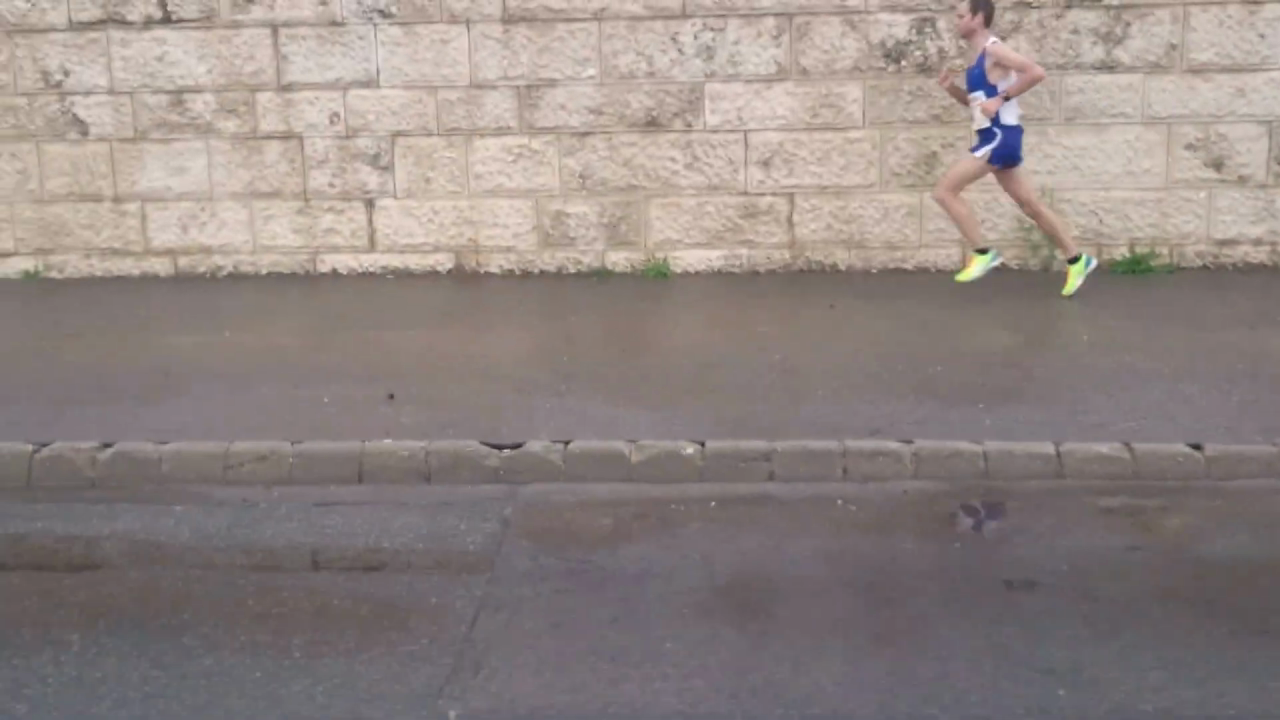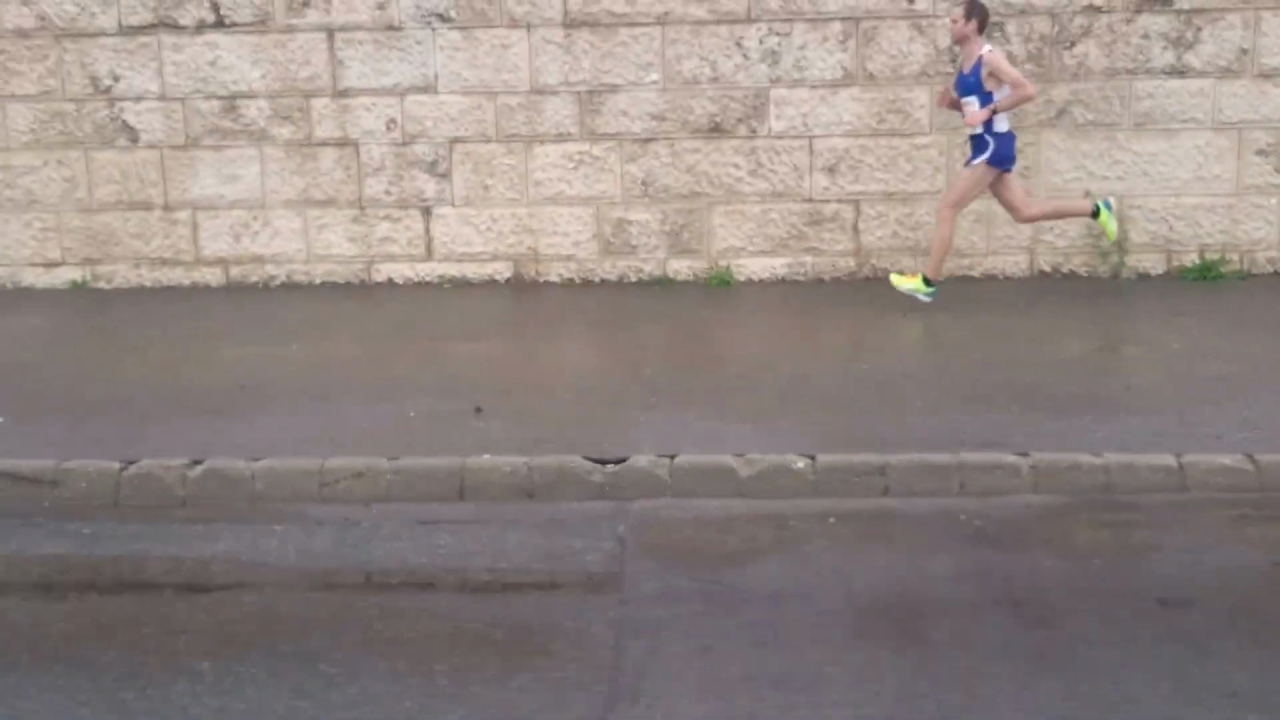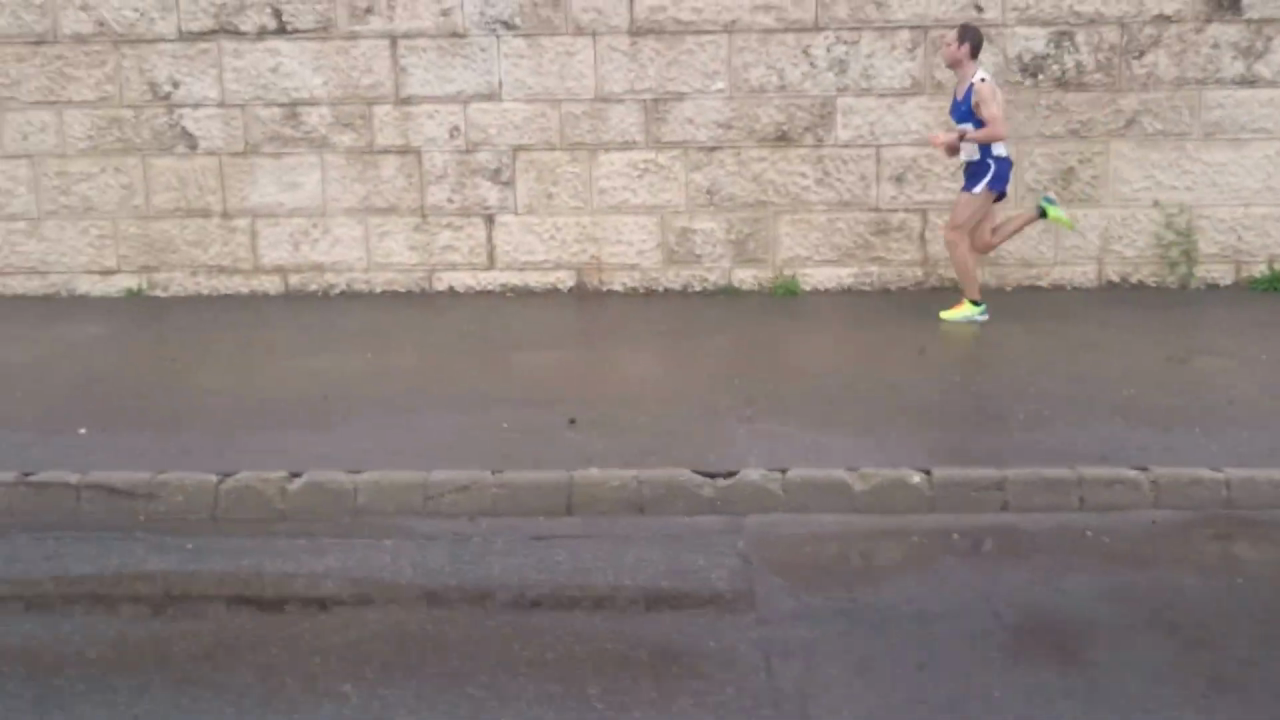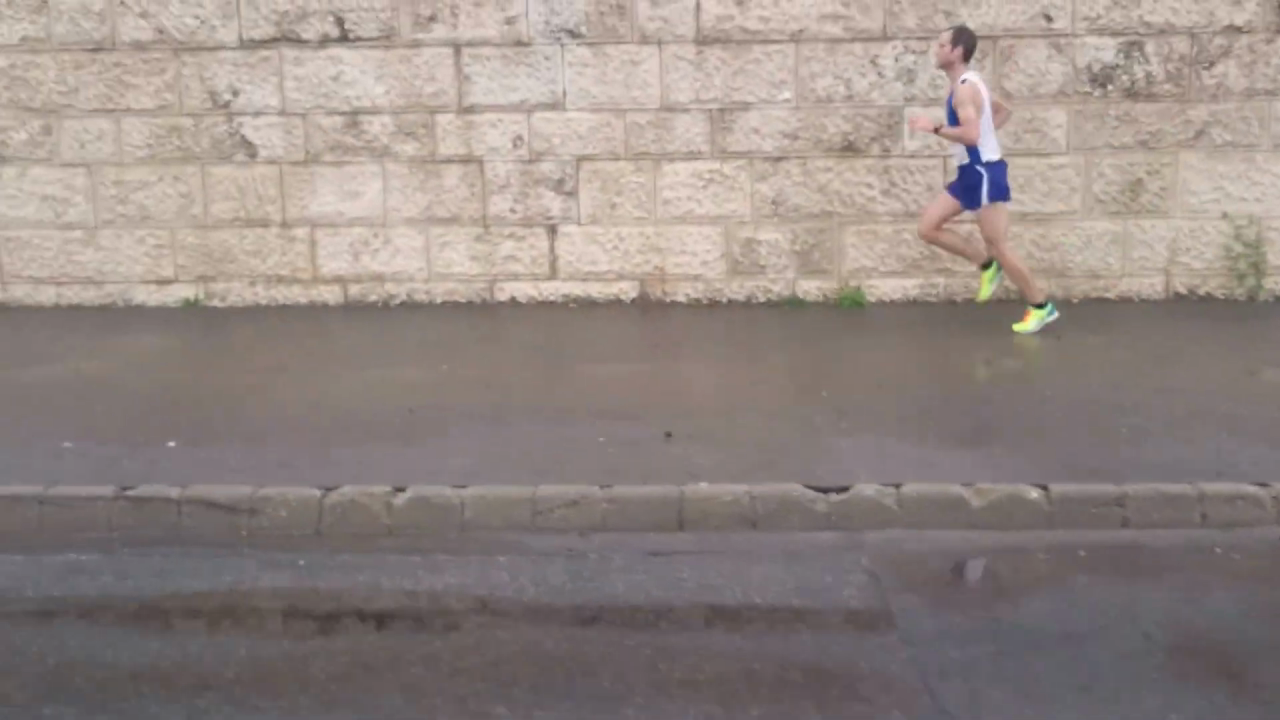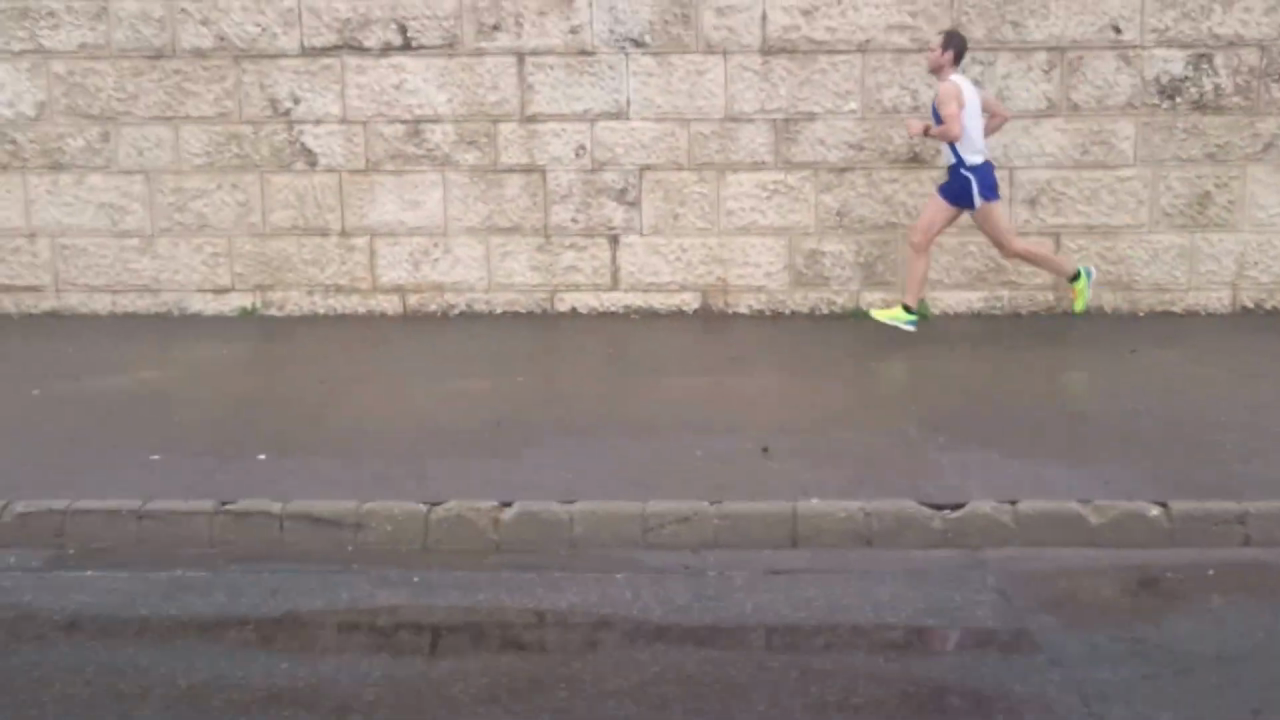
dt=0.1s
person 1, frame 1
left shoulder: (994, 49)
right shoulder: (977, 54)
left elbow: (1037, 72)
right elbow: (972, 100)
left wrist: (1001, 99)
right wrist: (951, 88)
left hip: (1000, 138)
right hip: (993, 140)
left knee: (943, 191)
right knee: (1031, 207)
left ankle: (982, 252)
right ankle: (1076, 260)
person 1, frame 2
left shoulder: (991, 58)
right shoulder: (967, 61)
left elbow: (1028, 92)
left wrist: (989, 112)
right wrist: (949, 100)
left hip: (993, 145)
right hip: (987, 146)
left knee: (947, 208)
right knee: (1024, 213)
left ankle: (927, 283)
right ankle: (1095, 210)
person 1, frame 3
left shoulder: (982, 86)
right shoulder: (961, 86)
left elbow: (1000, 131)
left wrist: (956, 137)
right wrist: (955, 145)
left hip: (989, 171)
right hip: (978, 171)
left knee: (954, 237)
right knee: (981, 244)
left ankle: (974, 304)
right ankle: (1042, 210)
person 1, frame 4
left shoulder: (966, 86)
right shoulder: (966, 83)
left elbow: (970, 134)
right elbow: (1004, 111)
left wrist: (933, 127)
left hip: (984, 175)
right hip: (971, 174)
left knee: (999, 248)
right knee: (925, 229)
left ankle: (1040, 306)
right ankle: (987, 265)
person 1, frame 5
left shoulder: (947, 86)
right shoulder: (964, 86)
left elbow: (952, 131)
right elbow: (1003, 114)
left wrist: (924, 129)
left hip: (972, 177)
right hip: (961, 176)
left knee: (1007, 245)
right knee: (917, 238)
left ankle: (1076, 276)
right ankle: (906, 312)
